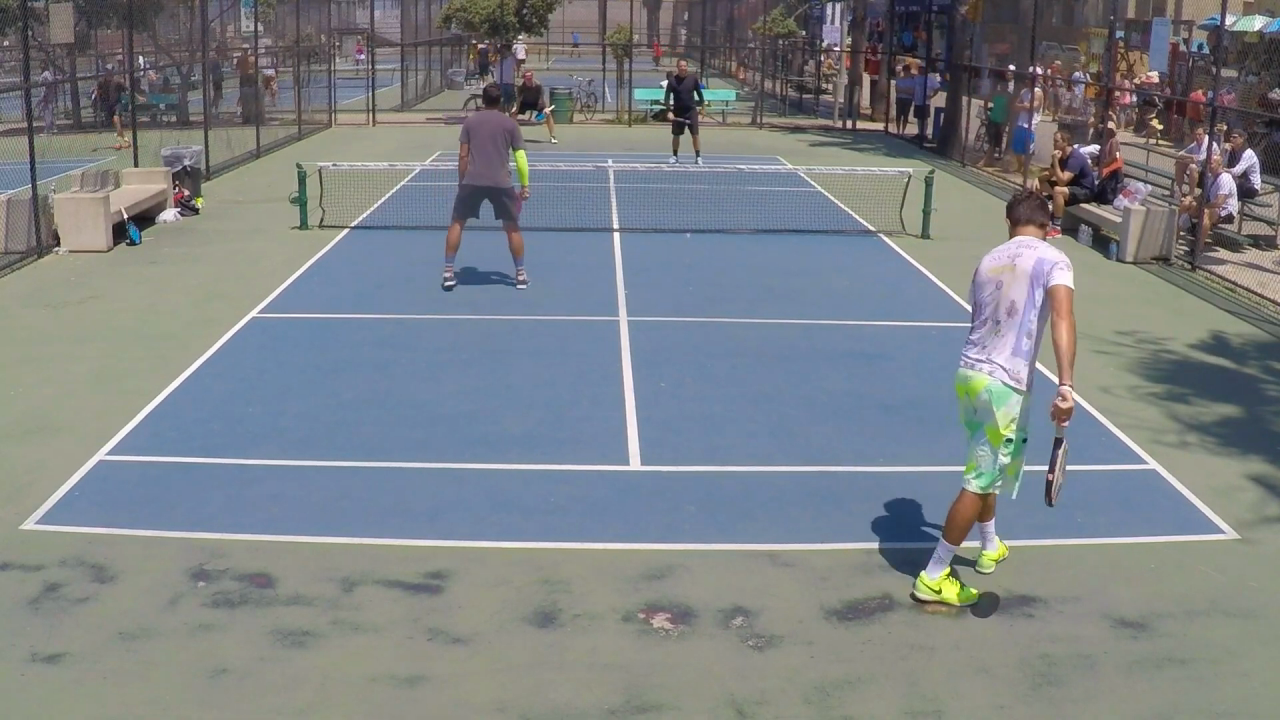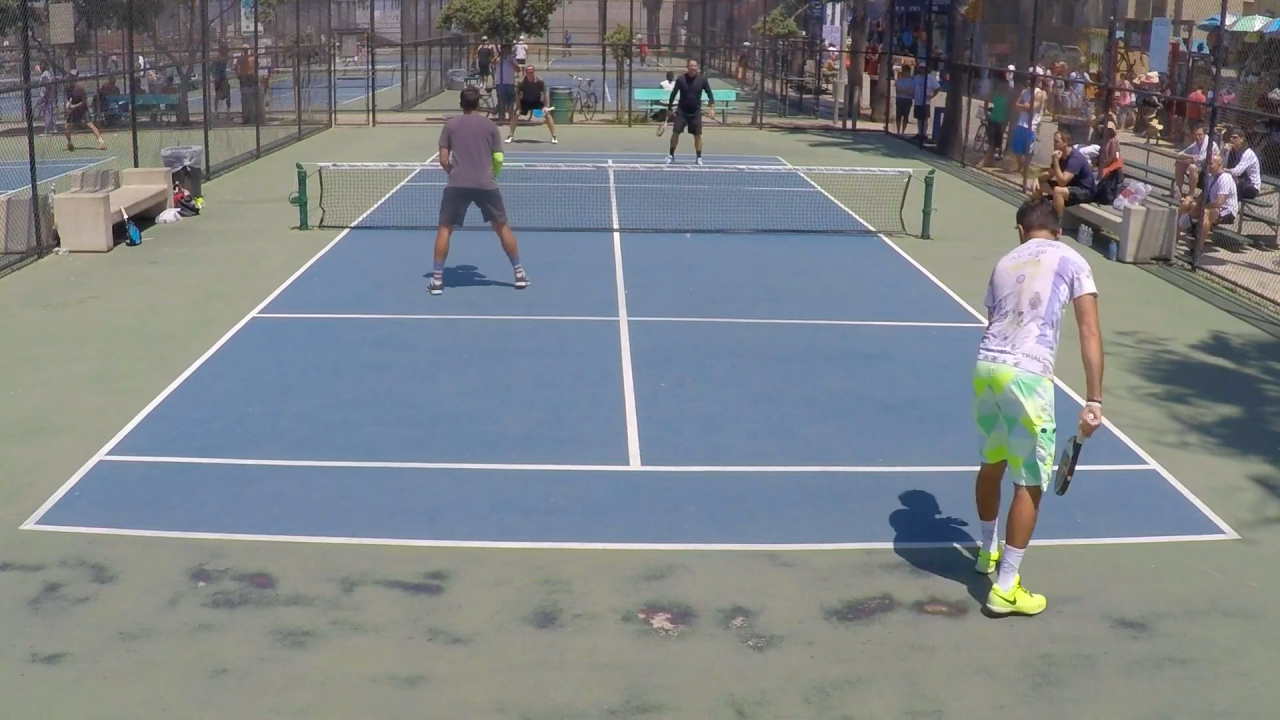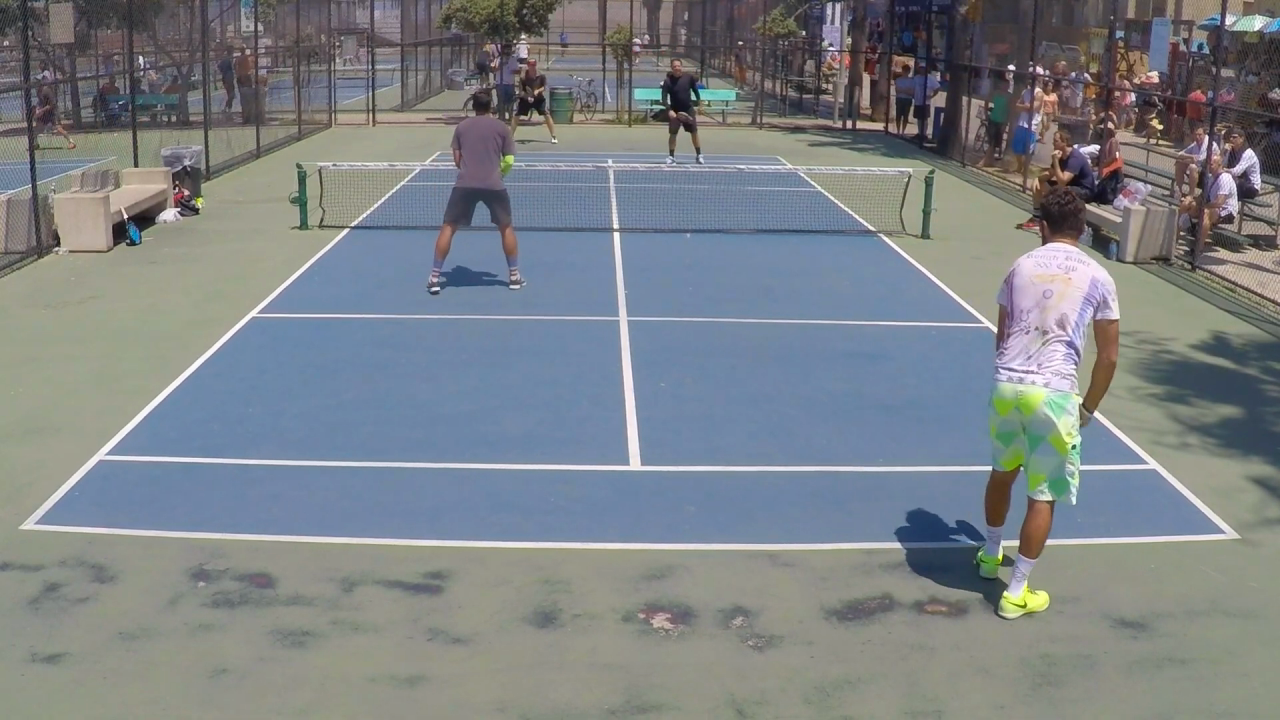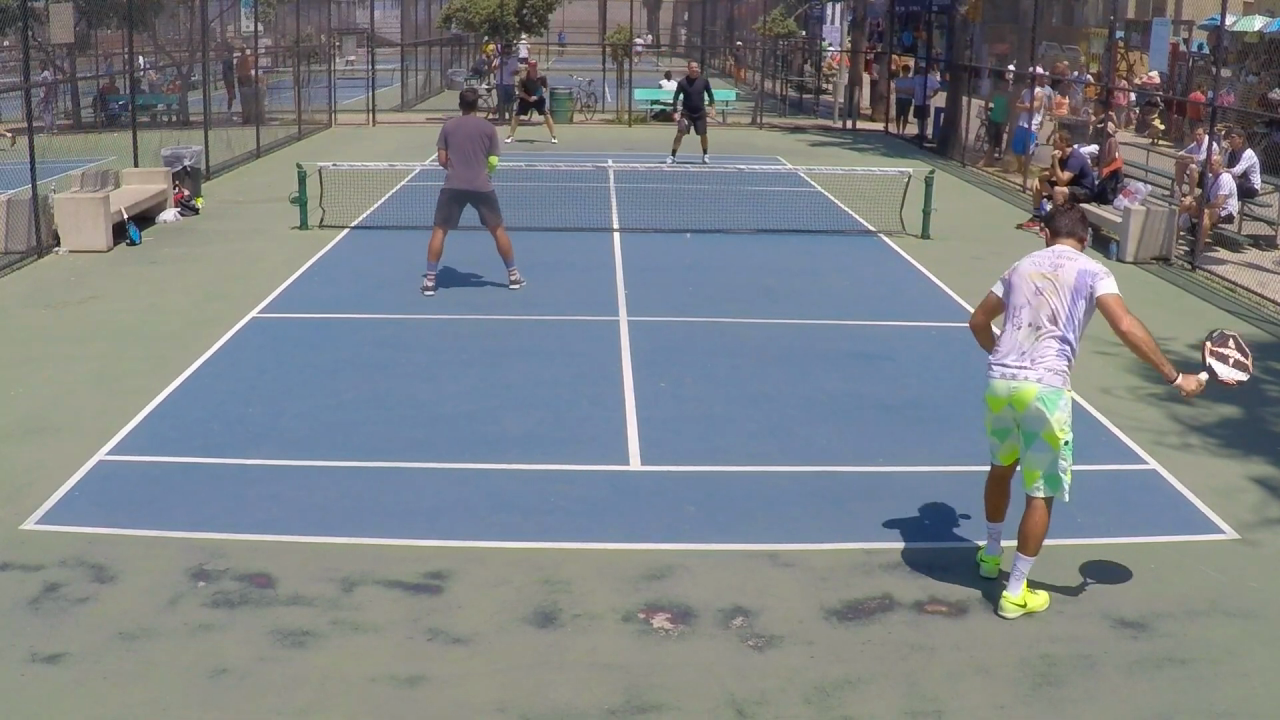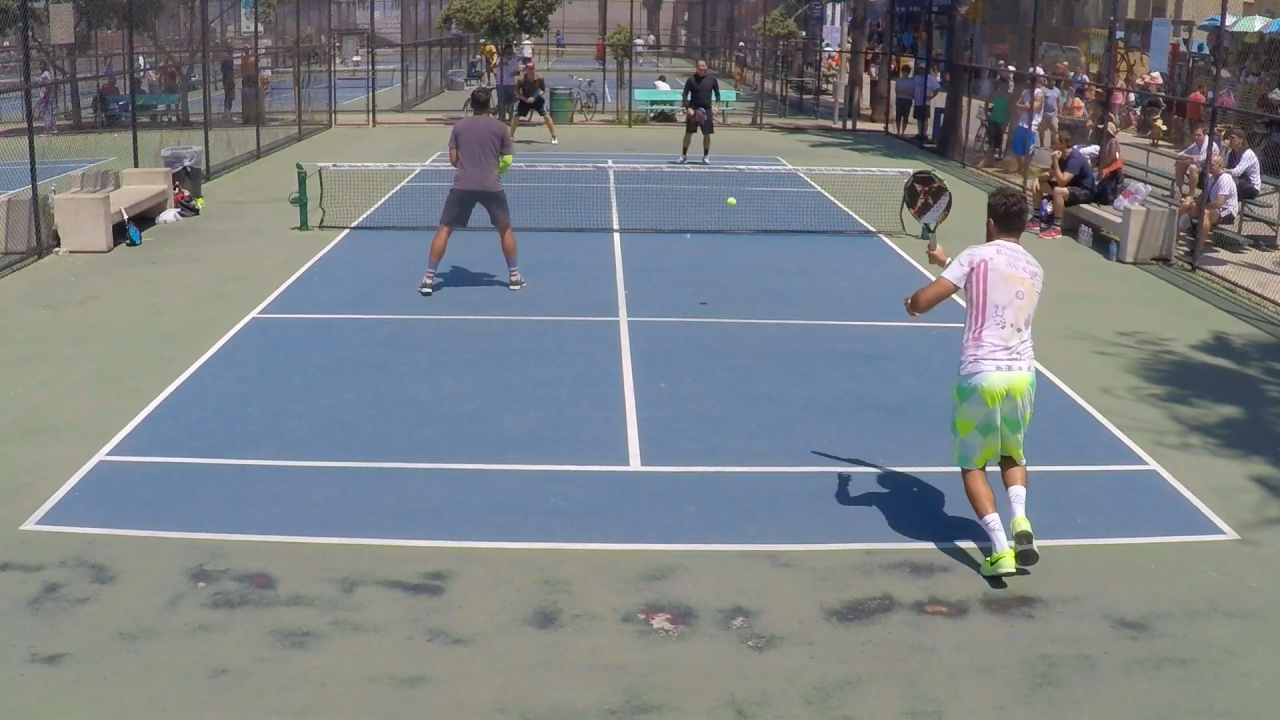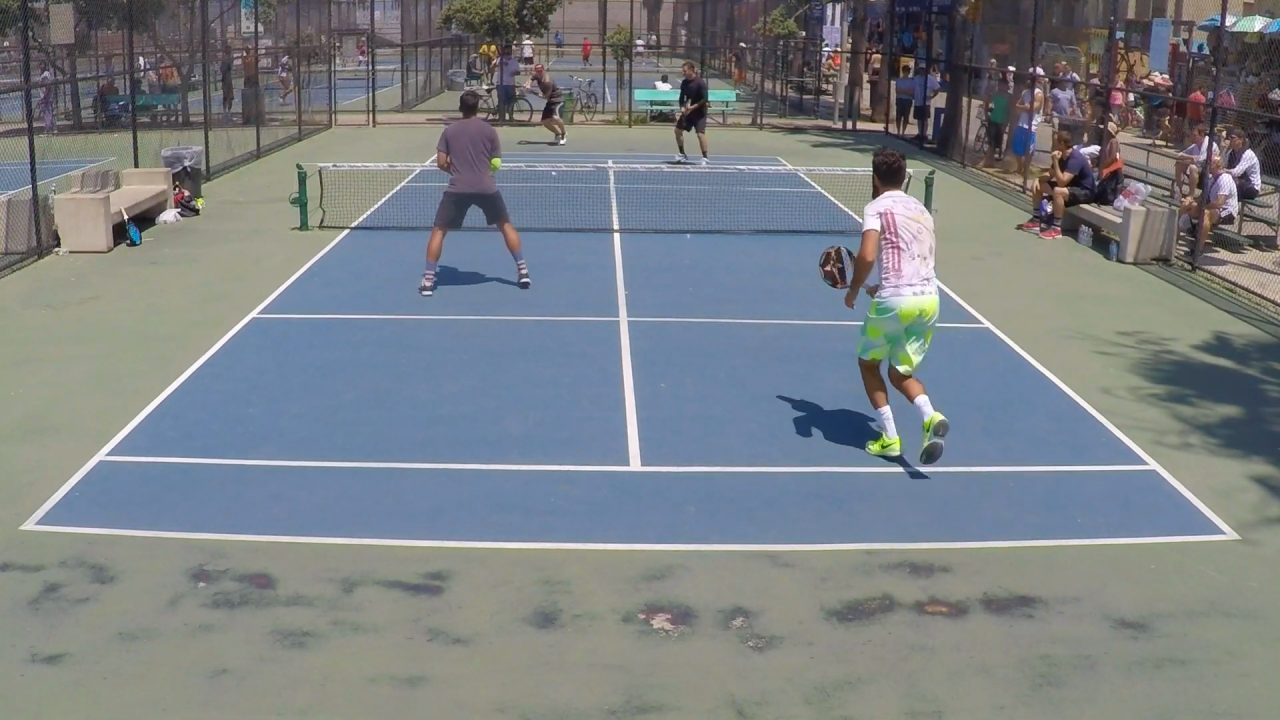
dt=0.5s
person 1, frame 1
left shoulder: (989, 260)
right shoulder: (1052, 259)
right elbow: (1062, 317)
right wrist: (1066, 383)
left hip: (968, 372)
right hip: (1004, 384)
left knee: (983, 472)
right knee: (979, 485)
left ankle: (991, 547)
right ankle: (933, 577)
person 1, frame 2
left shoulder: (1005, 263)
right shoulder: (1071, 260)
right elbow: (1089, 333)
right wrist: (1093, 399)
left hip: (986, 366)
right hip: (1028, 375)
left knee: (991, 464)
right knee: (1029, 484)
left ankle: (989, 550)
right ankle: (1005, 587)
person 1, frame 3
left shoulder: (1021, 266)
right shoulder: (1098, 278)
right elbow: (1108, 357)
right wrist: (1089, 406)
left hip: (1005, 385)
right hip: (1053, 393)
left knee: (1002, 473)
right knee: (1043, 496)
left ankle: (989, 554)
right ankle: (1016, 593)
person 1, frame 4
left shoulder: (1020, 267)
right shoulder: (1090, 271)
left elbow: (978, 321)
right elbow: (1127, 327)
right wrist: (1175, 377)
left hip: (998, 382)
right hip: (1045, 389)
left knee: (1001, 468)
right knee: (1041, 493)
left ankle: (991, 554)
right ankle: (1015, 592)
person 1, frame 5
left shoulder: (976, 257)
right shoulder: (1034, 269)
left elbow: (927, 299)
left wrist: (912, 306)
right wrist: (950, 265)
left hip: (980, 375)
right hip: (1021, 374)
left knee: (972, 466)
right knee: (1011, 455)
left ankle: (1000, 553)
right ankle: (1019, 524)
person 1, frame 6
left shoulder: (876, 208)
right shoulder: (922, 211)
left elbow: (867, 256)
left wrist: (854, 290)
left hip: (895, 301)
right hip: (928, 299)
left knee: (868, 363)
right knee: (900, 374)
left ankle: (889, 438)
right ankle: (932, 418)
person 2, frame 1
left shoulder: (470, 121)
right shoulder: (510, 124)
left elbow: (463, 155)
right elbow: (521, 157)
left wrist: (461, 182)
right wrist: (525, 185)
left hip: (473, 181)
right hip: (501, 183)
left knee: (456, 224)
right knee: (512, 228)
left ankle: (448, 273)
right ankle: (520, 275)
person 2, frame 2
left shoulder: (450, 125)
right shoulder: (490, 126)
left elbow: (443, 159)
right elbow: (498, 159)
left hip: (457, 184)
right hip: (486, 184)
left knee: (445, 229)
right knee: (502, 227)
left ankle: (437, 279)
right ankle: (519, 274)
person 2, frame 3
left shoulder: (462, 127)
right shoulder: (502, 128)
left elbow: (457, 161)
right elbow: (509, 161)
left hip: (465, 185)
right hip: (494, 185)
left knee: (448, 228)
right knee: (506, 228)
left ankle: (435, 277)
right ankle: (514, 276)
person 2, frame 4
left shoulder: (448, 126)
right shoulder: (488, 128)
left elbow: (442, 160)
right elbow: (493, 162)
left hip: (453, 186)
right hip: (482, 187)
left knee: (439, 230)
right knee: (497, 229)
left ankle: (430, 280)
right ankle: (513, 276)
person 2, frame 5
left shoulder: (459, 126)
right shoulder: (500, 128)
left elbow: (453, 159)
right elbow: (507, 161)
left hip: (462, 186)
right hip: (491, 187)
left knee: (444, 229)
right knee: (505, 229)
left ankle: (429, 278)
right ankle: (514, 276)
person 2, frame 6
left shoulder: (449, 131)
right shoulder: (489, 130)
left elbow: (441, 163)
right elbow: (496, 164)
left hip: (457, 189)
right hip: (487, 188)
left knee: (438, 231)
right knee: (506, 226)
left ankle: (428, 280)
right ankle: (523, 271)
